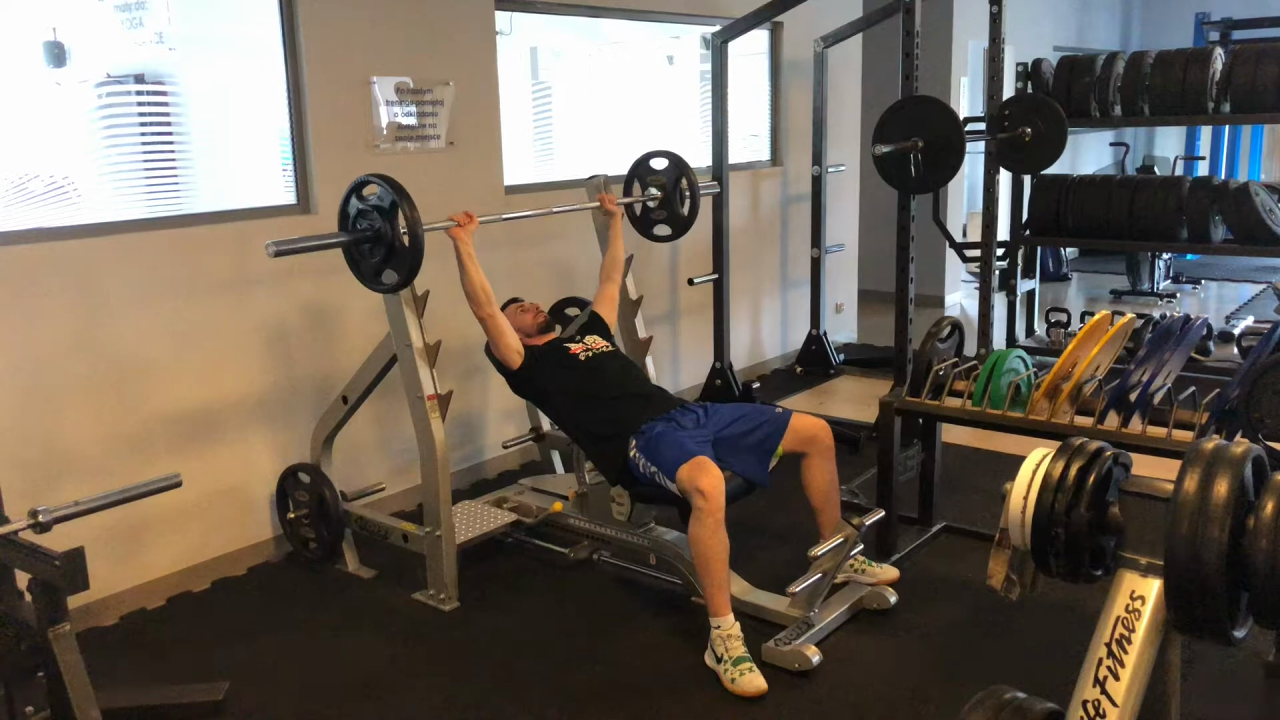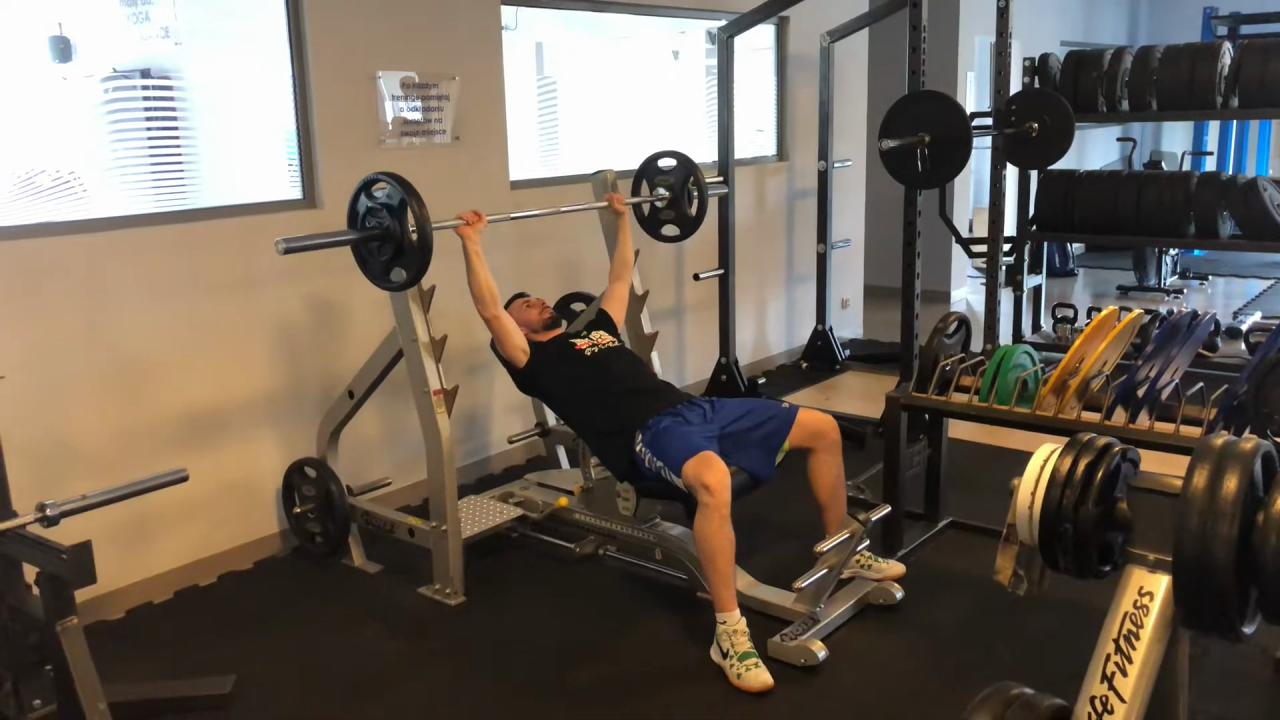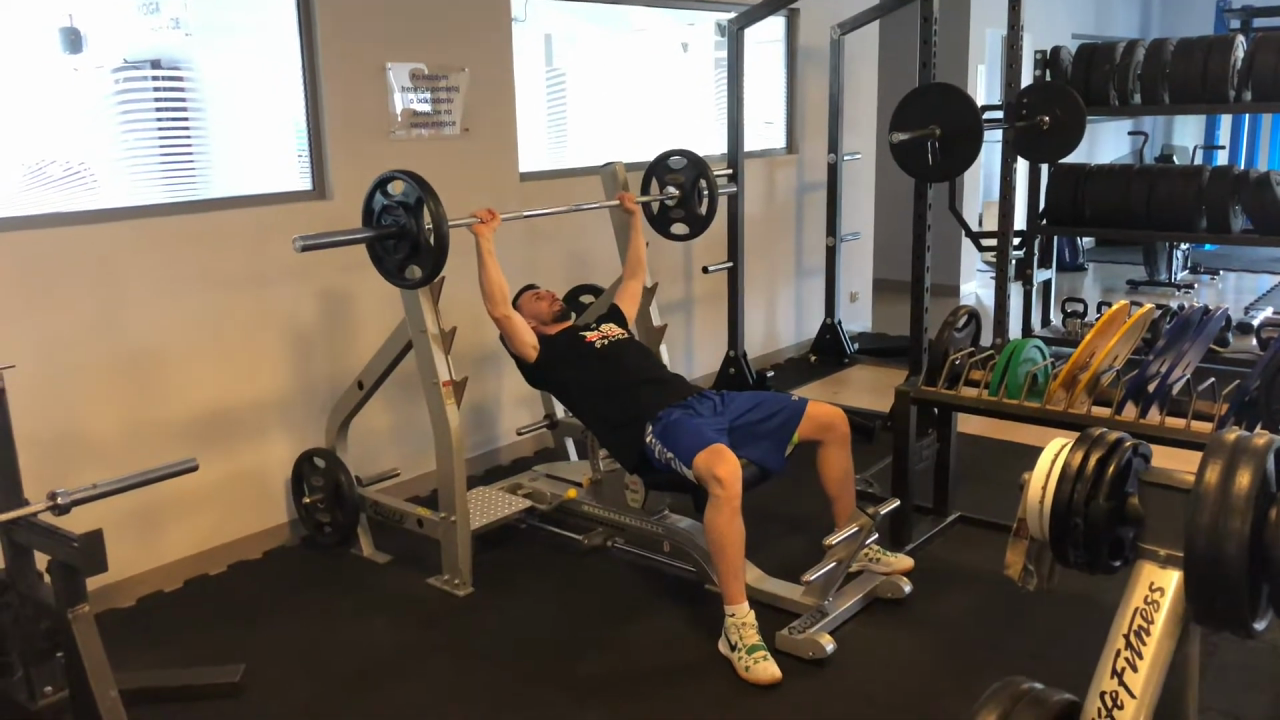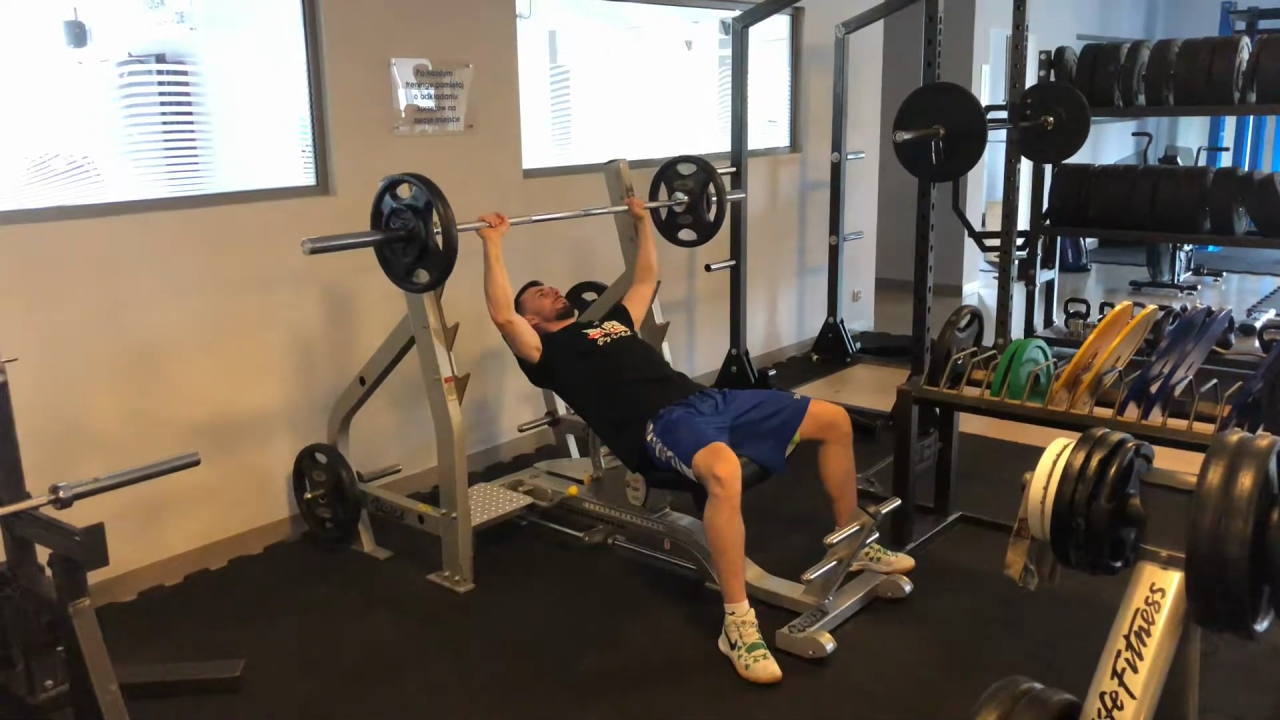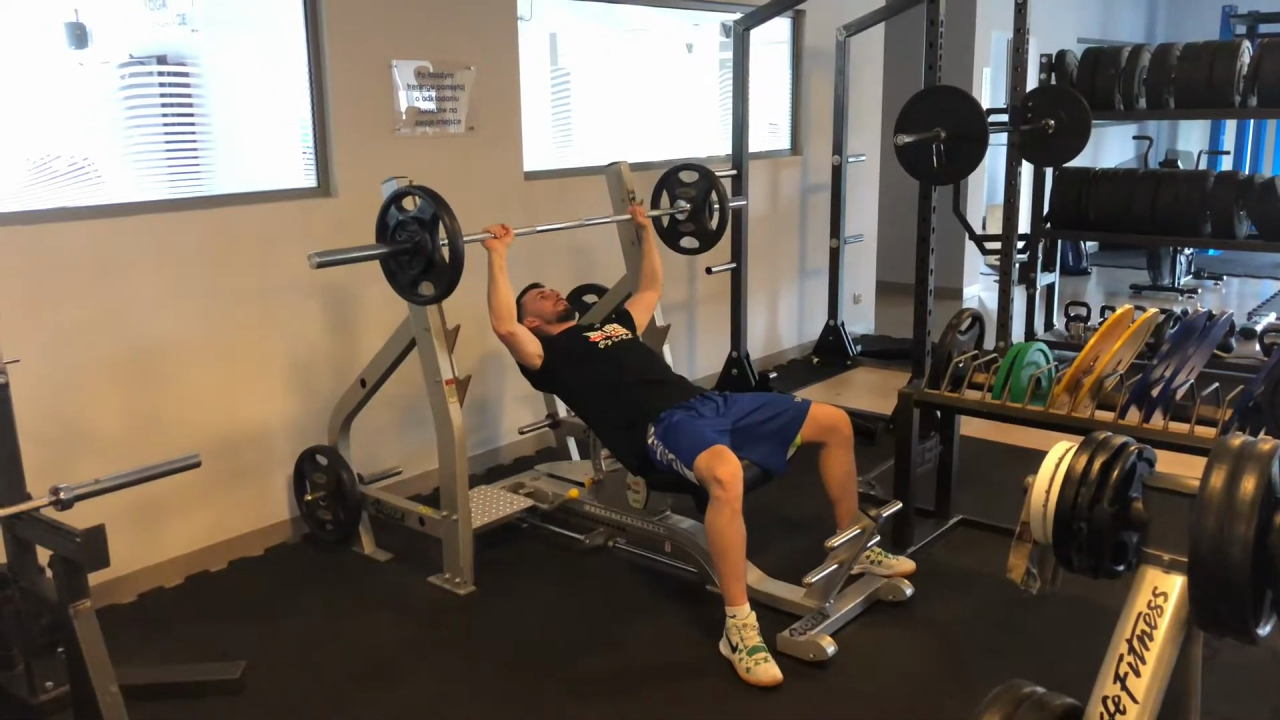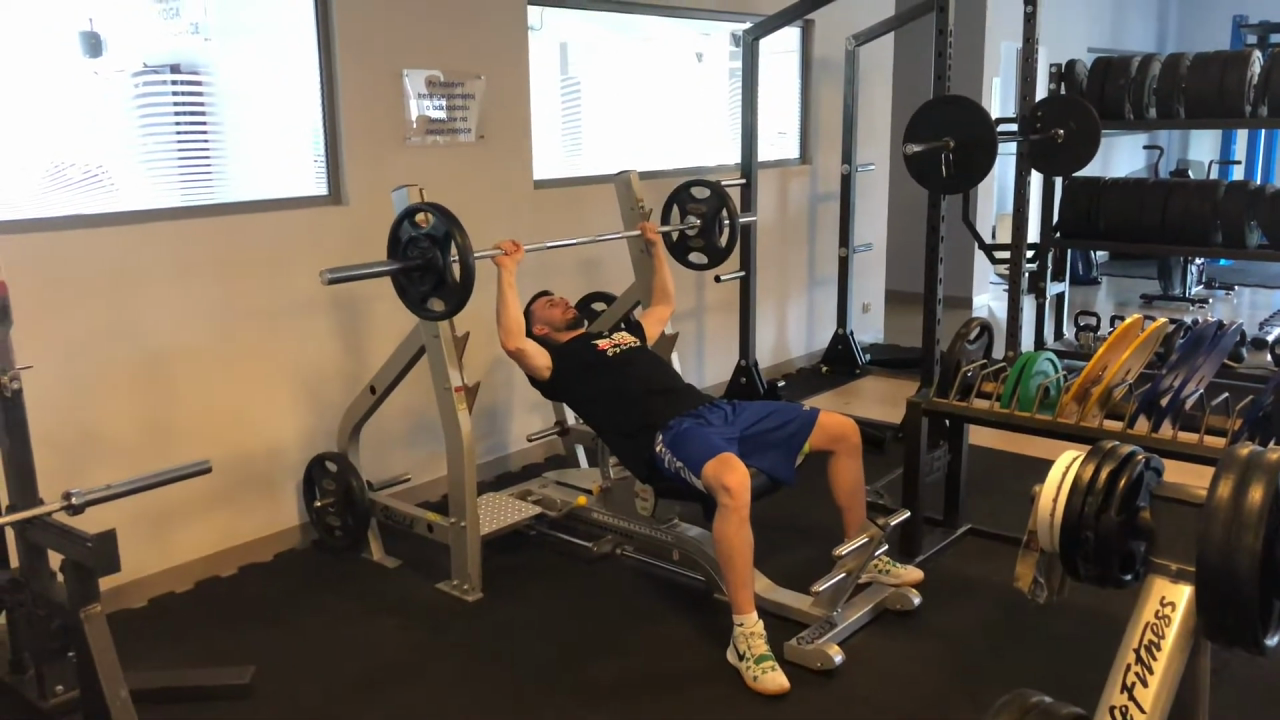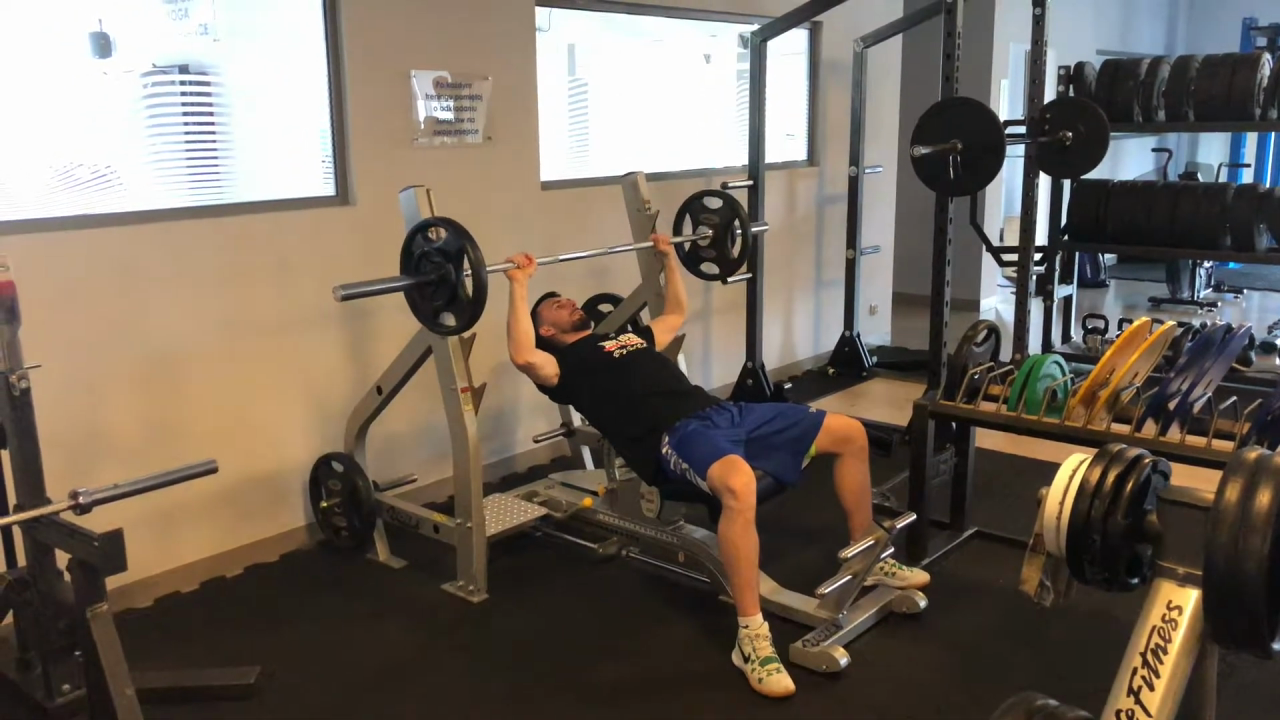
dt=0.7s
person 1, frame 1
left shoulder: (589, 334)
right shoulder: (528, 363)
left elbow: (611, 279)
right elbow: (485, 311)
left wrist: (615, 220)
right wrist: (464, 244)
left hip: (688, 413)
right hip: (642, 438)
left knee: (817, 433)
right knee: (708, 487)
left ankle: (838, 559)
right ankle: (724, 638)
person 1, frame 2
left shoulder: (596, 330)
right shoulder: (533, 359)
left elbow: (621, 278)
right elbow: (490, 310)
left wrist: (623, 219)
right wrist: (471, 242)
left hip: (695, 408)
right hip: (649, 432)
left knee: (824, 429)
right knee: (713, 482)
left ankle: (844, 554)
right ankle: (729, 633)
person 1, frame 3
left shoulder: (607, 322)
right shoulder: (544, 351)
left elbow: (635, 276)
right elbow: (499, 310)
left wrist: (634, 218)
right wrist: (485, 240)
left hip: (703, 400)
right hip: (658, 425)
left knee: (833, 421)
right knee: (724, 474)
right ankle: (738, 626)
person 1, frame 4
left shoulder: (611, 320)
right shoulder: (547, 350)
left elbow: (646, 279)
right elbow: (502, 314)
left wrist: (643, 222)
right wrist: (492, 244)
left hip: (706, 398)
right hip: (660, 423)
left knee: (835, 421)
right knee: (724, 473)
right ankle: (737, 625)
person 1, frame 5
left shoulder: (612, 324)
right shoulder: (547, 354)
left elbow: (650, 289)
right elbow: (504, 326)
left wrist: (645, 231)
right wrist: (497, 256)
left hip: (706, 402)
right hip: (660, 427)
left knee: (835, 423)
right knee: (725, 475)
right ankle: (739, 629)
person 1, frame 6
left shoulder: (620, 334)
right shoulder: (557, 361)
left elbow: (663, 304)
right elbow: (513, 342)
left wrist: (656, 247)
right wrist: (507, 271)
left hip: (715, 410)
right hip: (669, 433)
left knee: (844, 432)
right knee: (733, 483)
right ankle: (746, 636)
person 1, frame 7
left shoulder: (628, 336)
right shoulder: (565, 362)
left elbow: (676, 314)
right elbow: (523, 356)
left wrist: (668, 256)
right wrist: (519, 285)
left hip: (721, 412)
right hip: (675, 435)
left knee: (850, 434)
right knee: (738, 485)
right ankle: (751, 639)
